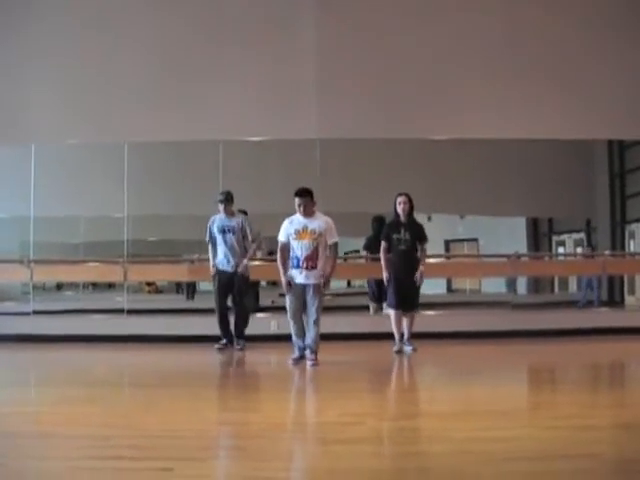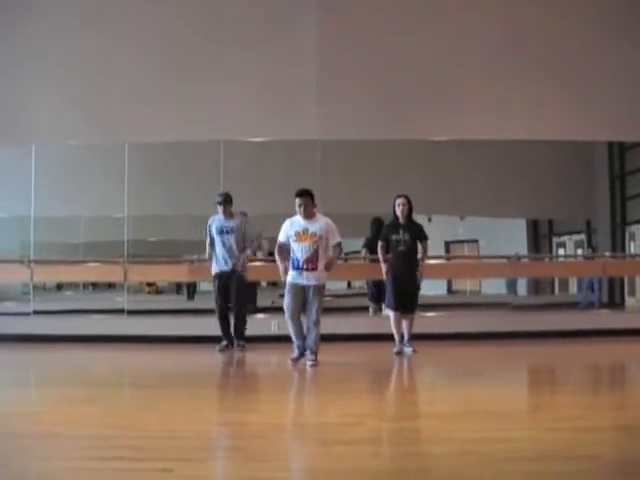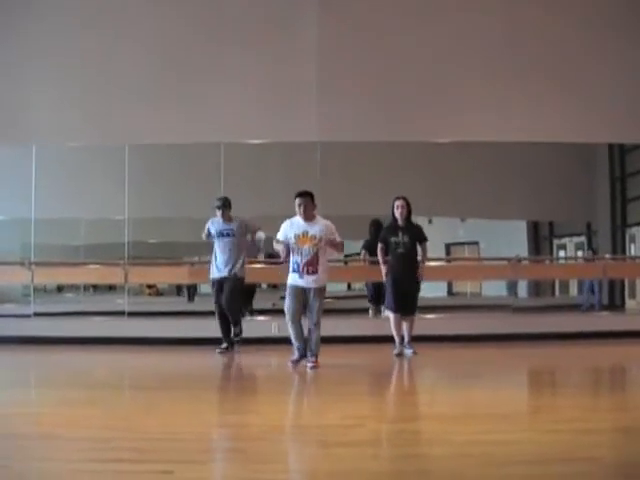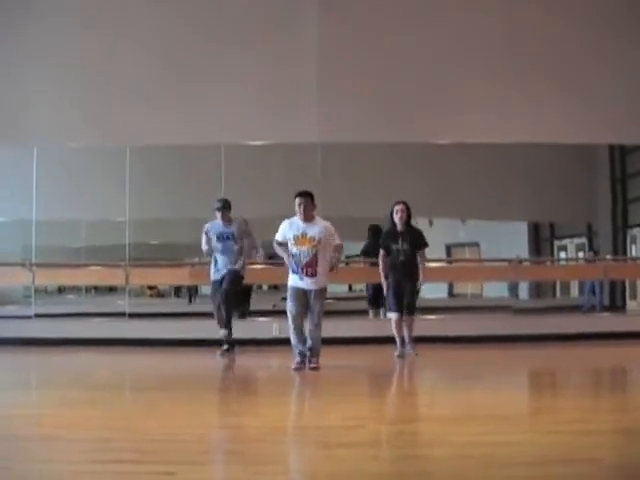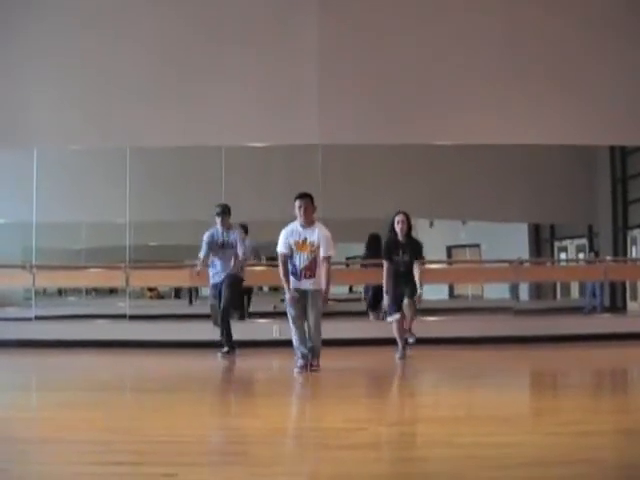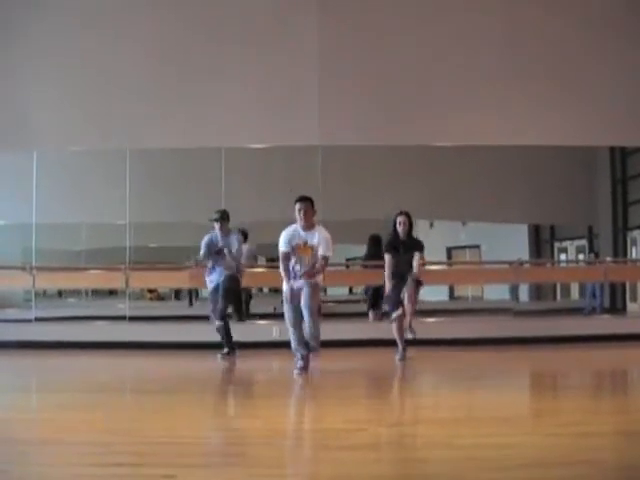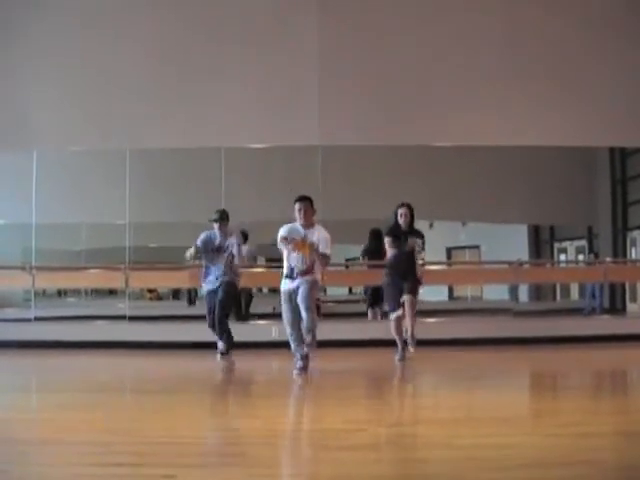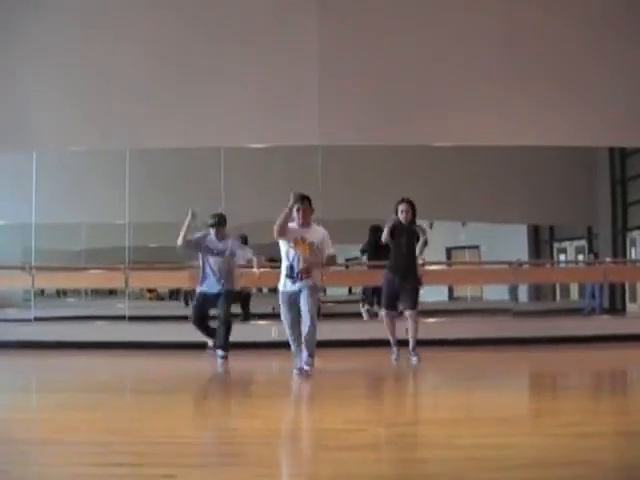
dt=0.1s
person 1, frame 1
left shoulder: (325, 222)
right shoulder: (289, 223)
left elbow: (333, 249)
right elbow: (282, 251)
left wrist: (329, 273)
right wrist: (283, 275)
left hip: (316, 278)
right hip: (294, 279)
left knee: (313, 316)
right knee: (294, 315)
left ankle: (311, 351)
right ankle: (299, 350)
person 1, frame 2
left shoulder: (326, 224)
right shoulder: (289, 224)
left elbow: (337, 246)
right elbow: (279, 247)
left wrist: (332, 259)
right wrist: (281, 264)
left hip: (316, 279)
right hip: (294, 278)
left knee: (313, 318)
right knee: (291, 313)
left ankle: (311, 352)
right ankle: (299, 348)
person 1, frame 3
left shoulder: (326, 226)
right shoulder: (288, 225)
left elbow: (340, 247)
right elbow: (277, 241)
left wrist: (333, 244)
right wrist: (281, 247)
left hip: (317, 282)
right hip: (294, 281)
left knee: (314, 320)
right knee: (291, 316)
left ankle: (312, 354)
right ankle: (299, 350)
person 1, frame 4
left shoulder: (325, 227)
right shoulder: (287, 225)
left elbow: (338, 247)
right elbow: (277, 243)
left wrist: (335, 259)
right wrist: (284, 252)
left hip: (317, 284)
right hip: (295, 283)
left knee: (315, 322)
right knee: (294, 319)
left ankle: (314, 356)
right ankle: (300, 355)
person 1, frame 5
left shoulder: (323, 233)
right shoulder: (288, 232)
left elbow: (326, 263)
right elbow: (282, 262)
left wrist: (326, 290)
right wrist: (288, 290)
left hip: (314, 285)
right hip: (294, 285)
left knee: (314, 322)
right knee: (296, 322)
left ankle: (314, 356)
right ankle: (303, 358)
person 1, frame 6
left shoulder: (323, 235)
right shoulder: (288, 233)
left elbow: (324, 263)
right elbow: (283, 261)
left wrist: (314, 273)
right wrist: (288, 285)
left hip: (310, 282)
right hip: (291, 284)
left knee: (309, 311)
right knee: (293, 324)
left ankle: (313, 343)
right ankle: (301, 358)
person 1, frame 7
left shoulder: (322, 234)
right shoulder: (287, 229)
left elbow: (324, 261)
right elbow: (281, 241)
left wrist: (317, 257)
right wrist: (285, 242)
left hip: (309, 280)
right hip: (288, 283)
left knee: (306, 305)
right knee: (291, 324)
left ankle: (309, 337)
right ankle: (301, 358)
person 1, frame 8
left shoulder: (321, 233)
right shoulder: (287, 229)
left elbow: (331, 259)
right elbow: (277, 233)
left wrist: (317, 263)
right wrist: (288, 209)
left hip: (309, 285)
right hip: (287, 286)
left knee: (309, 319)
right knee: (291, 326)
left ankle: (307, 357)
right ankle: (300, 360)
person 2, frame 1
left shoulder: (417, 227)
right shoulder: (390, 226)
left elbow: (422, 250)
right elbow: (383, 250)
left wrist: (420, 269)
right wrist: (384, 269)
left hip: (412, 272)
right hip: (394, 272)
left knee: (410, 308)
right knee: (395, 307)
left ankle: (407, 340)
right ankle: (398, 341)
person 2, frame 2
left shoulder: (416, 227)
right shoulder: (389, 227)
left elbow: (424, 246)
right elbow: (380, 247)
left wrist: (421, 264)
right wrist: (383, 263)
left hip: (411, 272)
right hip: (394, 272)
left knee: (410, 309)
right knee: (394, 308)
left ankle: (407, 341)
right ankle: (398, 342)
person 2, frame 3
left shoulder: (416, 229)
right shoulder: (388, 229)
left elbow: (423, 248)
right elbow: (380, 249)
left wrist: (421, 266)
right wrist: (383, 265)
left hip: (411, 274)
right hip: (393, 274)
left knee: (409, 311)
right knee: (394, 310)
left ankle: (407, 343)
right ankle: (398, 344)
person 2, frame 4
left shoulder: (416, 233)
right shoulder: (388, 234)
left elbow: (422, 256)
right elbow: (382, 258)
left wrist: (421, 275)
right wrist: (383, 277)
left hip: (411, 278)
right hip: (394, 277)
left knee: (409, 313)
right knee: (395, 314)
left ankle: (409, 341)
right ankle: (399, 345)
person 2, frame 5
left shoulder: (415, 244)
right shoulder: (389, 244)
left elbow: (417, 267)
right elbow: (386, 269)
left wrist: (419, 288)
right wrist: (385, 293)
left hip: (410, 282)
right hip: (394, 284)
left knee: (408, 304)
right knee: (396, 317)
left ankle: (408, 329)
right ankle: (401, 347)
person 2, frame 6
left shoulder: (416, 243)
right shoulder: (391, 241)
left elbow: (418, 260)
right elbow: (388, 263)
left wrist: (415, 274)
right wrist: (388, 281)
left hip: (410, 278)
right hip: (395, 281)
left knee: (409, 292)
right knee: (397, 315)
left ankle: (409, 324)
right ankle: (401, 349)
person 2, frame 7
left shoulder: (417, 234)
right shoulder: (391, 231)
left elbow: (419, 252)
right elbow: (387, 244)
left wrist: (416, 245)
right wrist: (390, 249)
left hip: (409, 277)
right hip: (392, 277)
left knee: (409, 301)
right knee: (396, 315)
left ankle: (411, 336)
right ankle: (401, 347)
person 2, frame 8
left shoulder: (417, 231)
right shoulder: (394, 227)
left elbow: (419, 253)
right elbow: (384, 240)
left wrist: (422, 239)
right wrist: (389, 226)
left hip: (409, 277)
right hip: (392, 276)
left knee: (411, 313)
right knee: (386, 313)
left ankle: (412, 350)
right ankle: (395, 346)
person 3, frame 1
left shoulder: (241, 220)
right shoulder: (214, 221)
left elbow: (252, 243)
right elbow: (211, 244)
left wrist: (246, 261)
right wrist: (212, 263)
left hip: (238, 268)
right hip: (220, 269)
left knee: (240, 304)
right knee: (220, 303)
left ankle: (239, 337)
right ankle: (226, 337)
person 3, frame 2
left shoulder: (241, 222)
right shoulder: (212, 221)
left elbow: (250, 243)
right elbow: (209, 243)
left wrist: (245, 258)
right wrist: (210, 257)
left hip: (237, 269)
right hip: (219, 268)
left knee: (238, 304)
right knee: (221, 305)
left ankle: (240, 337)
right ankle: (227, 339)
person 3, frame 3
left shoulder: (240, 224)
right shoulder: (211, 223)
left elbow: (256, 232)
right elbow: (206, 238)
right wrist: (205, 235)
left hip: (235, 271)
right hip: (217, 272)
left knee: (229, 301)
right knee: (220, 307)
left ankle: (237, 325)
right ankle: (227, 341)
person 3, frame 4
left shoulder: (240, 225)
right shoulder: (210, 227)
left elbow: (250, 240)
right elbow: (205, 248)
left wrist: (243, 259)
right wrist: (206, 246)
left hip: (234, 269)
right hip: (217, 272)
left knee: (225, 293)
right knee: (218, 306)
left ankle: (226, 328)
right ankle: (228, 342)
person 3, frame 5
left shoulder: (237, 233)
right shoulder: (210, 234)
left elbow: (241, 257)
right elbow: (204, 256)
left wrist: (236, 266)
right wrist: (201, 265)
left hip: (232, 274)
right hip: (216, 276)
right knee: (215, 309)
right ankle: (228, 344)
person 3, frame 6
left shoulder: (235, 238)
right shoulder: (209, 239)
left elbow: (238, 263)
right elbow: (202, 258)
left wrist: (230, 257)
right wrist: (200, 259)
left hip: (231, 277)
right hip: (214, 280)
right knee: (216, 314)
left ankle: (220, 318)
right ankle: (229, 346)
person 3, frame 7
left shoulder: (234, 239)
right shoulder: (205, 237)
left elbow: (239, 261)
right elbow: (190, 256)
right wrist: (192, 251)
left hip: (227, 280)
right hip: (210, 282)
left knee: (221, 304)
right knee: (212, 319)
left ankle: (224, 341)
right ankle: (225, 342)
person 3, frame 8
left shoulder: (232, 242)
right shoulder: (202, 238)
right elbow: (180, 244)
right wrist: (188, 222)
left hip: (224, 287)
right hip: (205, 287)
left knee: (224, 317)
right knee: (197, 319)
left ankle: (222, 347)
right ankle: (213, 335)
